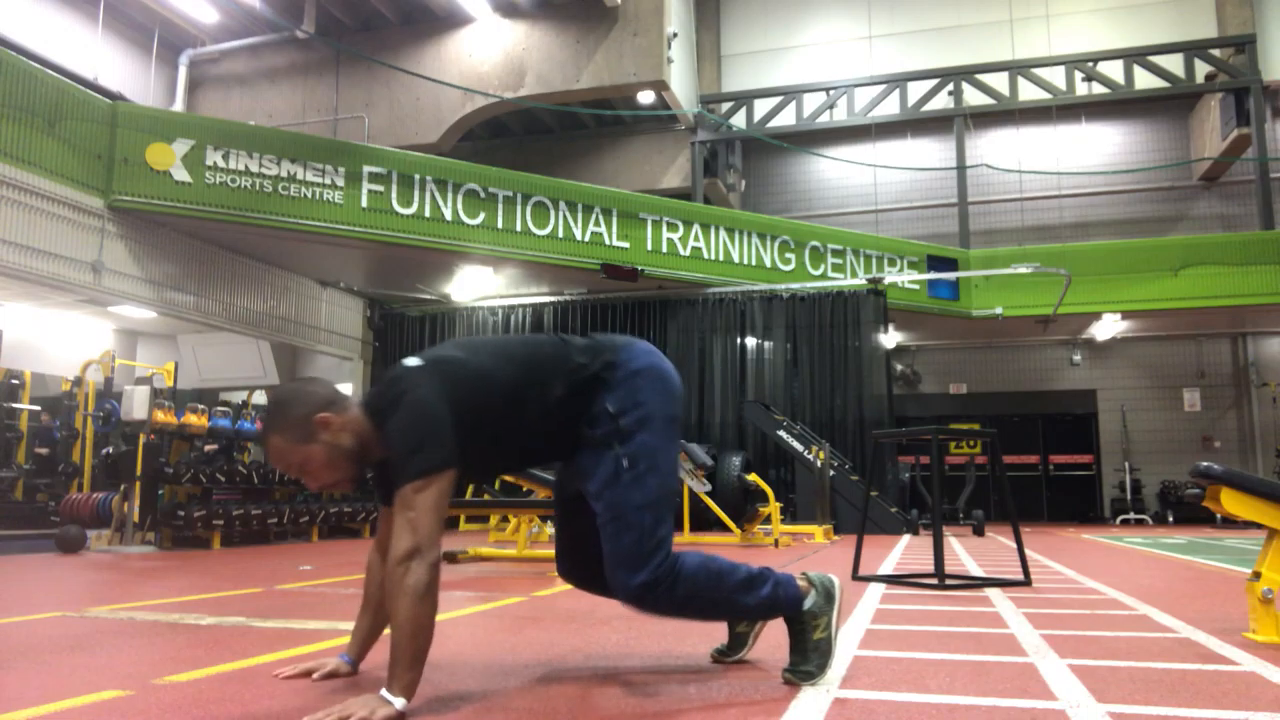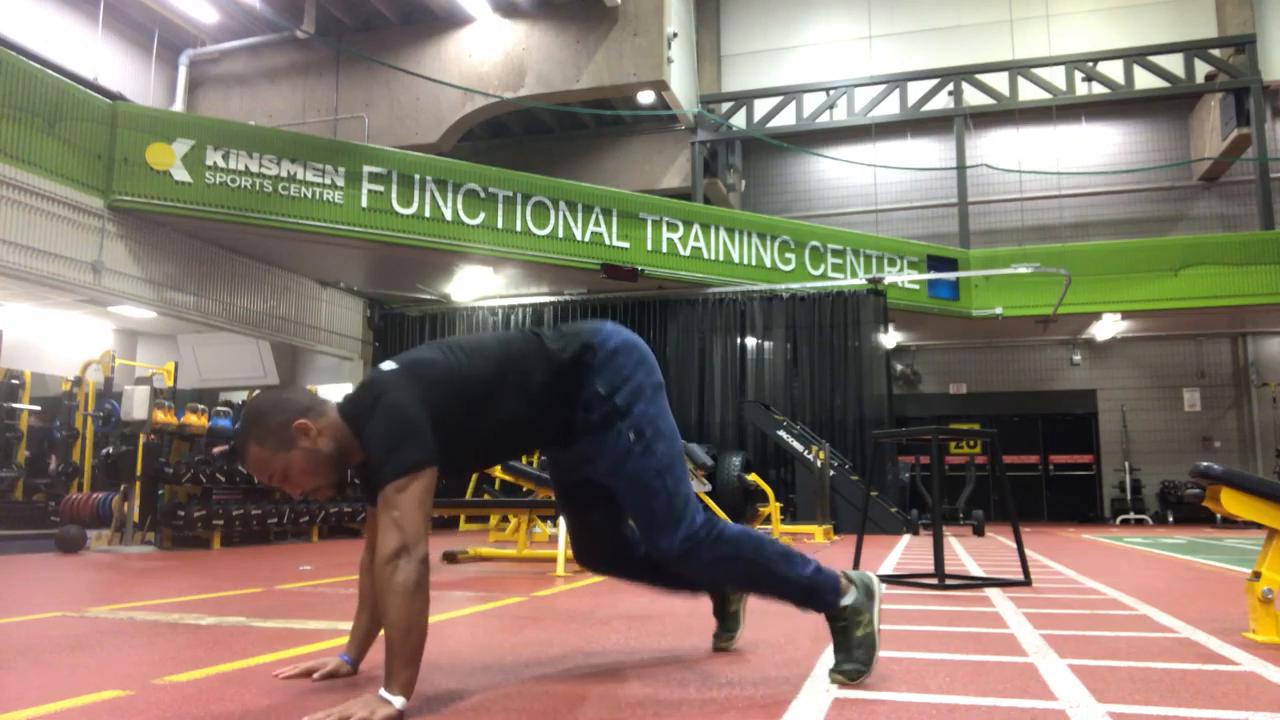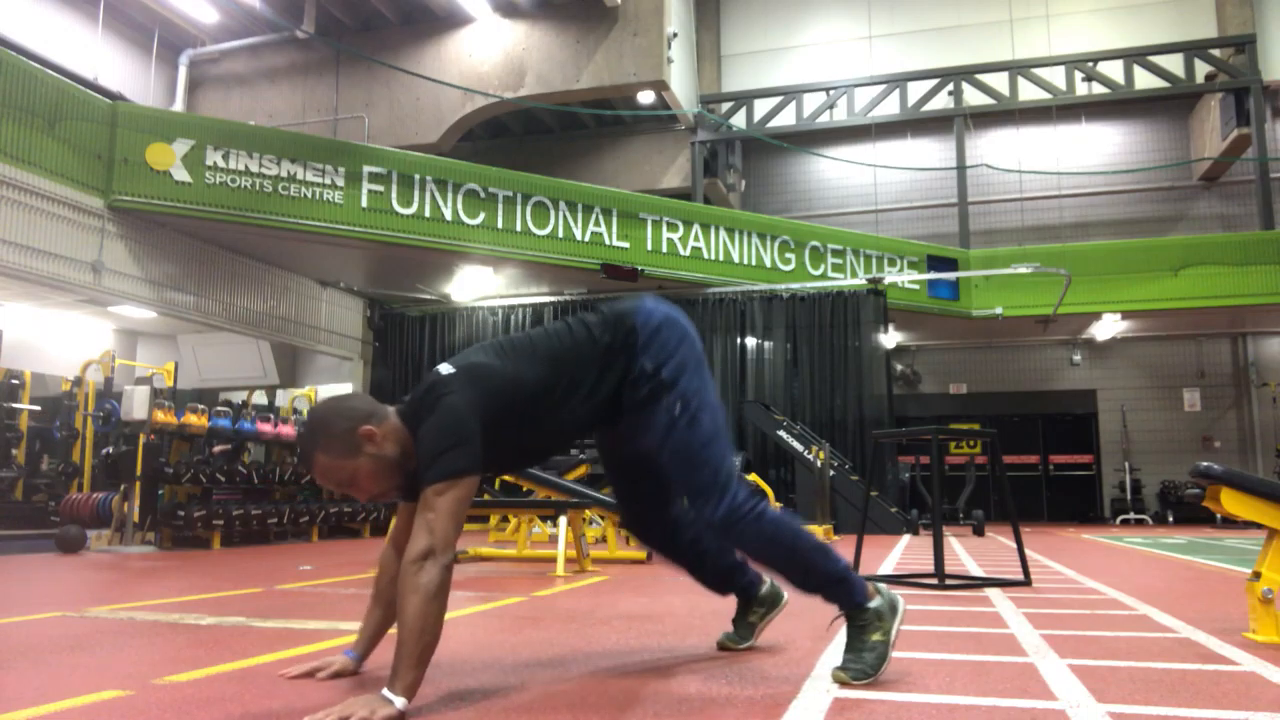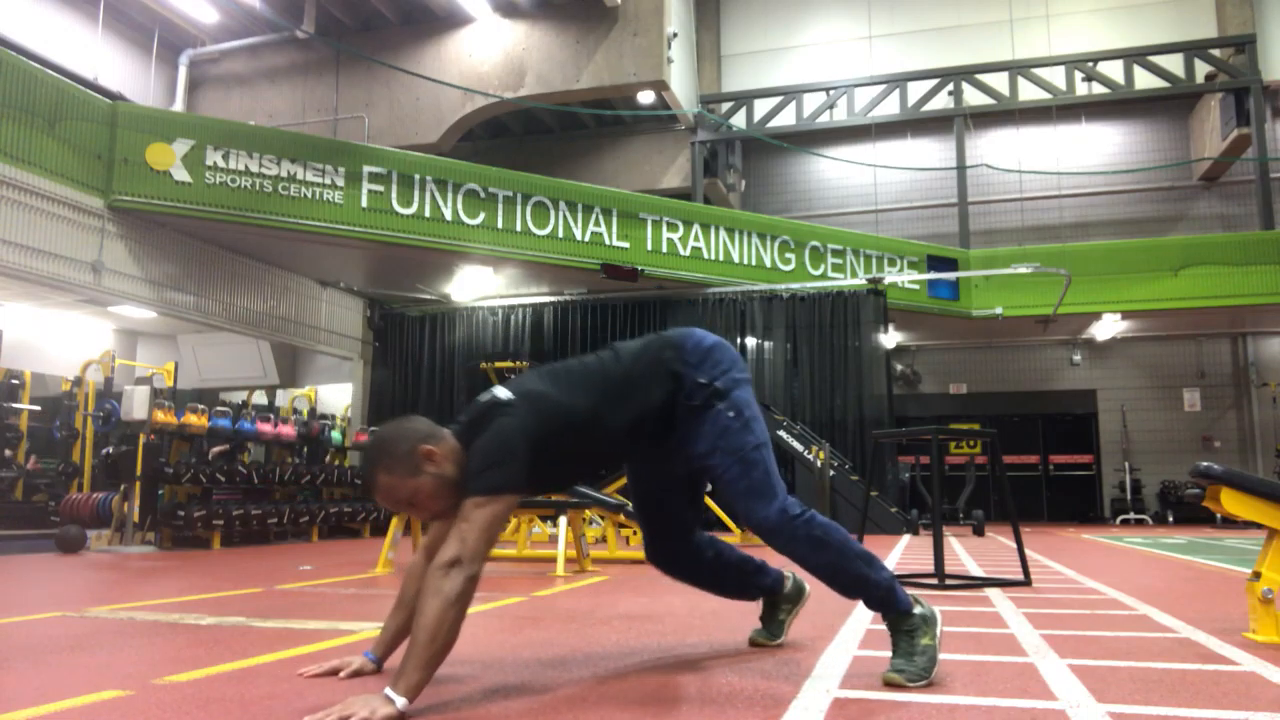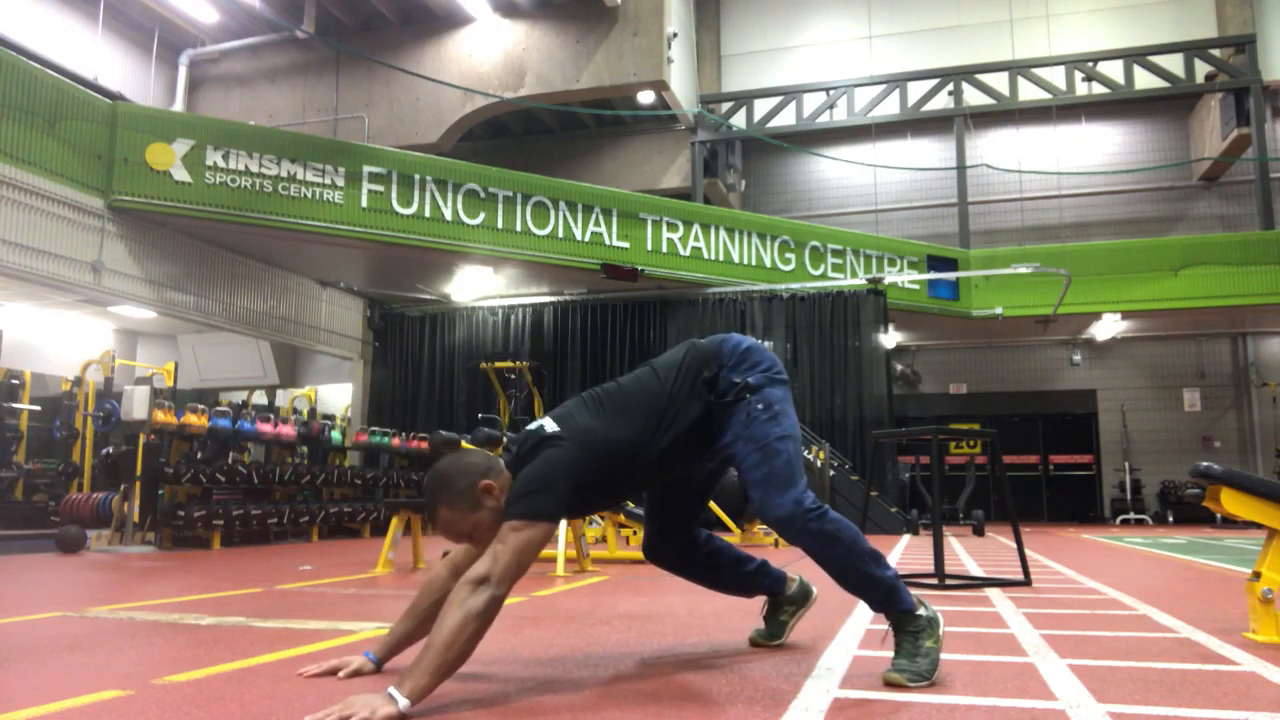
dt=0.3s
person 1, frame 1
left shoulder: (412, 409)
right shoulder: (387, 435)
left elbow: (416, 559)
right elbow: (387, 550)
right wrist: (354, 655)
left hip: (624, 388)
right hip: (591, 415)
left knee: (642, 575)
right knee: (586, 566)
left ankle: (803, 599)
right ankle: (740, 608)
person 1, frame 2
left shoulder: (388, 414)
right shoulder: (370, 439)
left elbow: (405, 557)
right elbow: (378, 552)
right wrist: (352, 656)
left hip: (604, 374)
right hip: (576, 409)
left knee: (679, 536)
right knee: (601, 551)
left ankle: (842, 596)
right ankle: (724, 586)
person 1, frame 3
left shoulder: (448, 419)
right shoulder: (415, 434)
left elbow: (430, 559)
right elbow: (401, 550)
right wrist: (357, 653)
left hip: (651, 350)
right hip: (617, 385)
left knee: (721, 509)
right knee: (651, 519)
left ankle: (867, 605)
right ankle: (755, 594)
person 1, frame 4
left shoulder: (499, 441)
right shoulder: (460, 448)
left elbow: (455, 568)
right elbow: (430, 559)
right wrist: (376, 656)
left hip: (695, 376)
right hip: (657, 415)
left knee: (767, 512)
right knee: (669, 547)
left ankle: (907, 616)
right ankle: (779, 592)
person 1, frame 5
left shoulder: (548, 470)
right shoulder: (519, 470)
left elbow: (482, 587)
right elbow: (454, 571)
right wrist: (376, 654)
left hip: (737, 380)
right hip: (696, 419)
left knee: (788, 508)
right knee: (667, 546)
left ankle: (912, 618)
right ankle: (784, 591)
